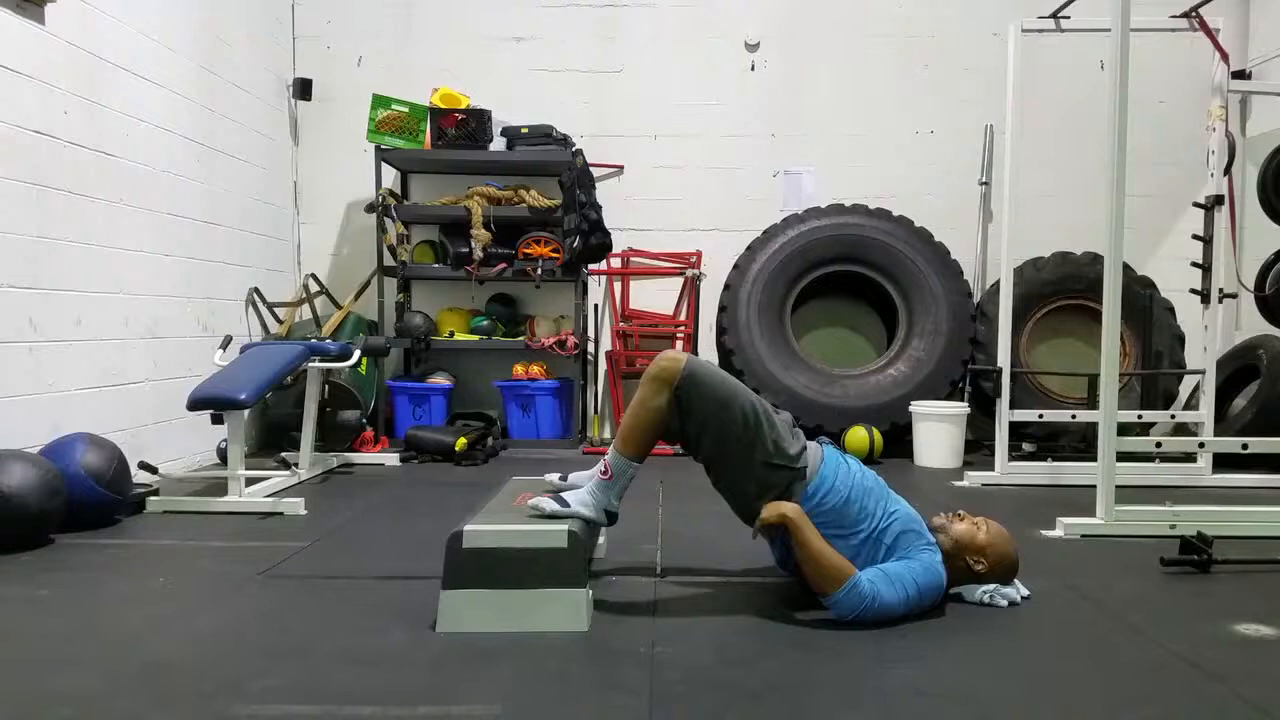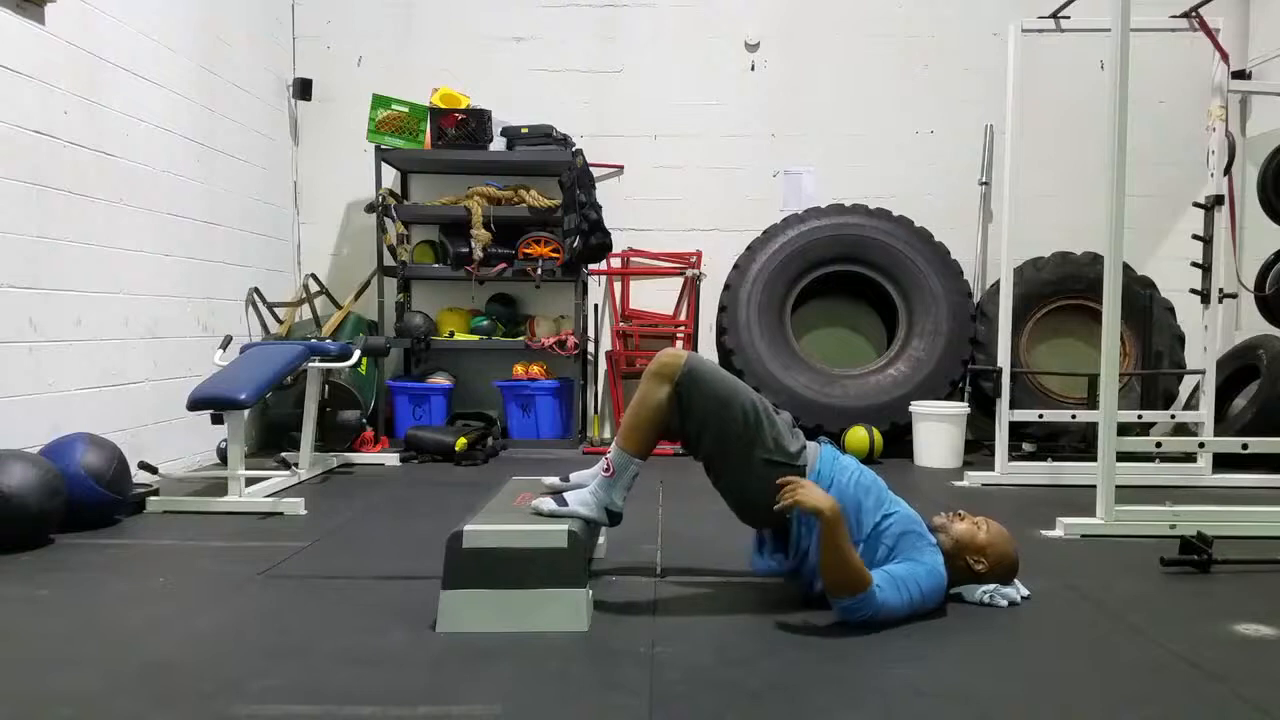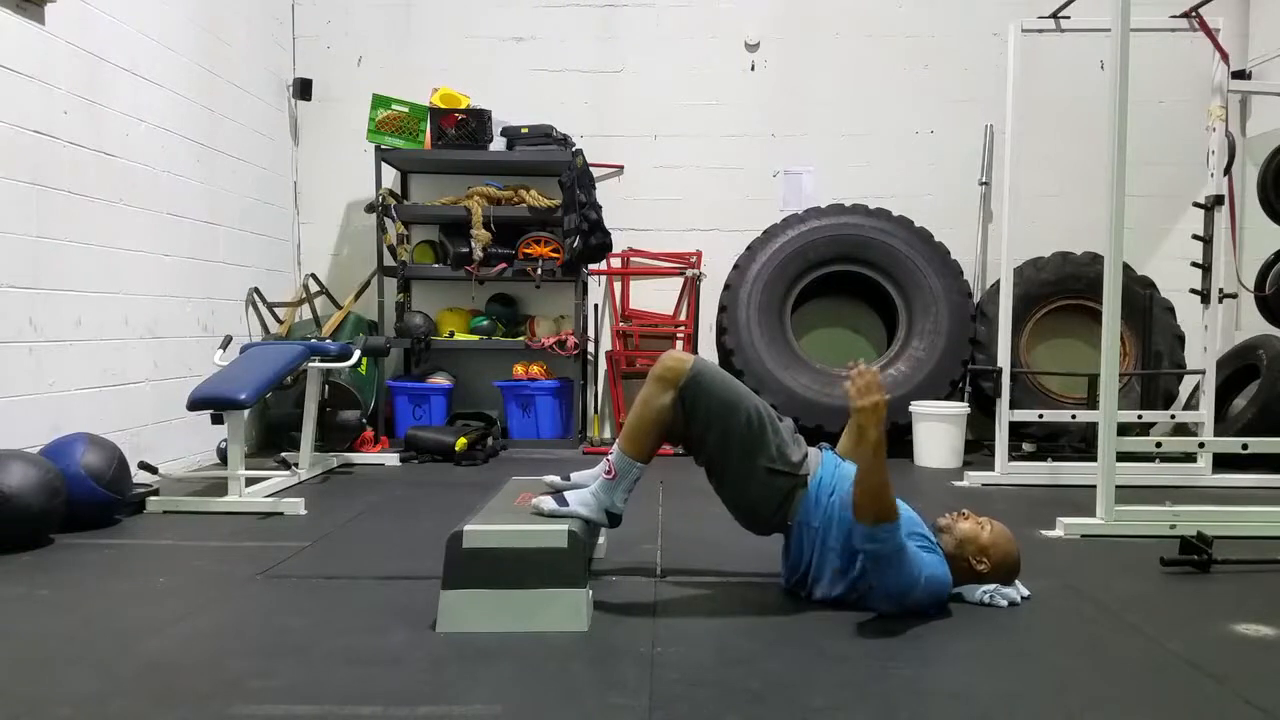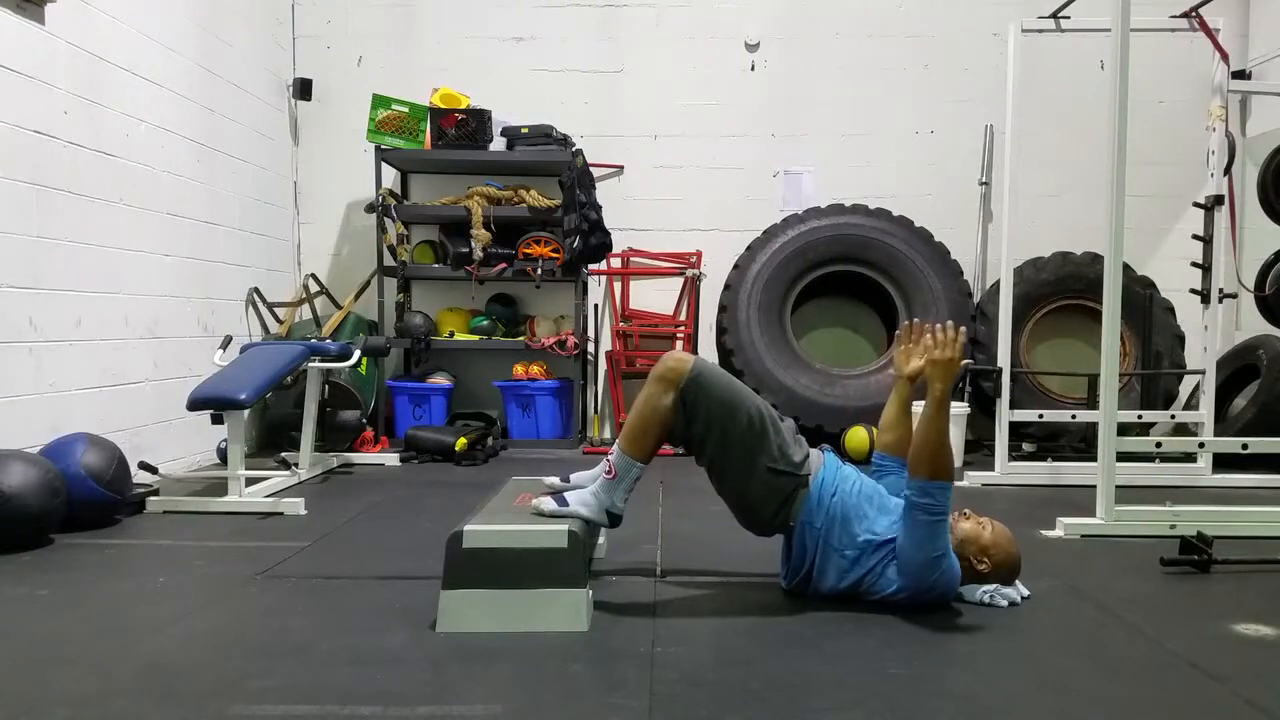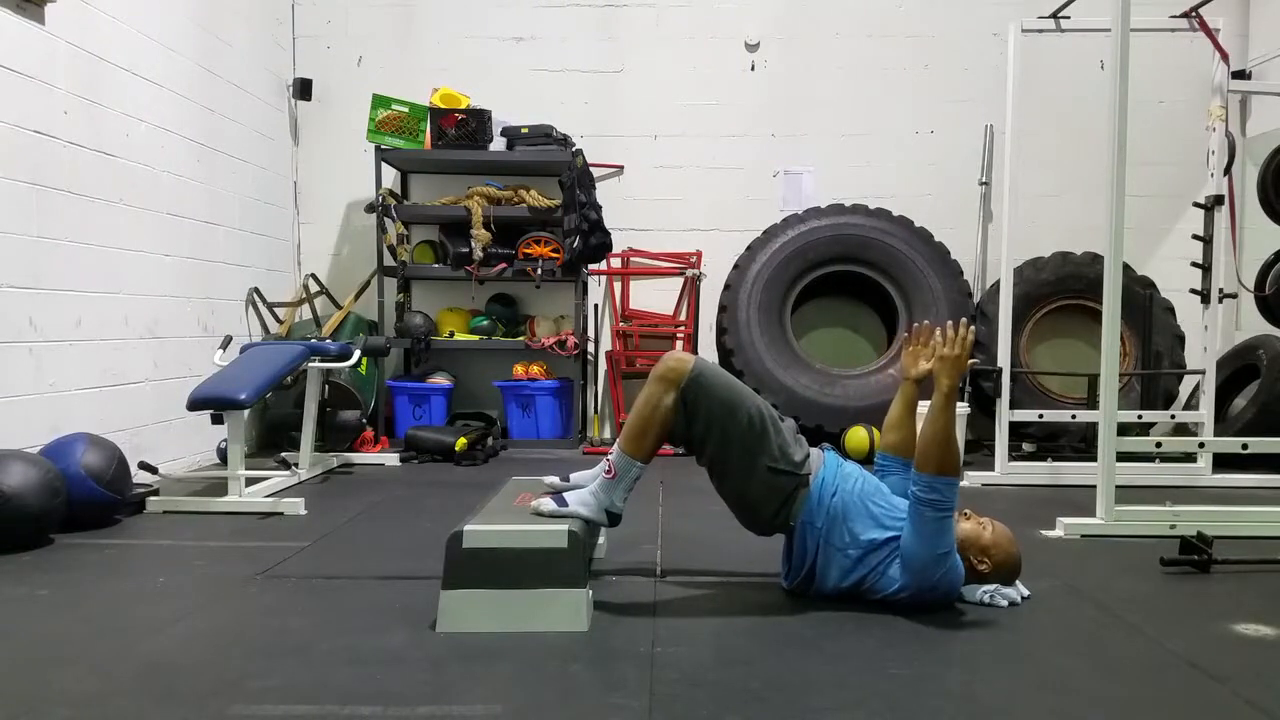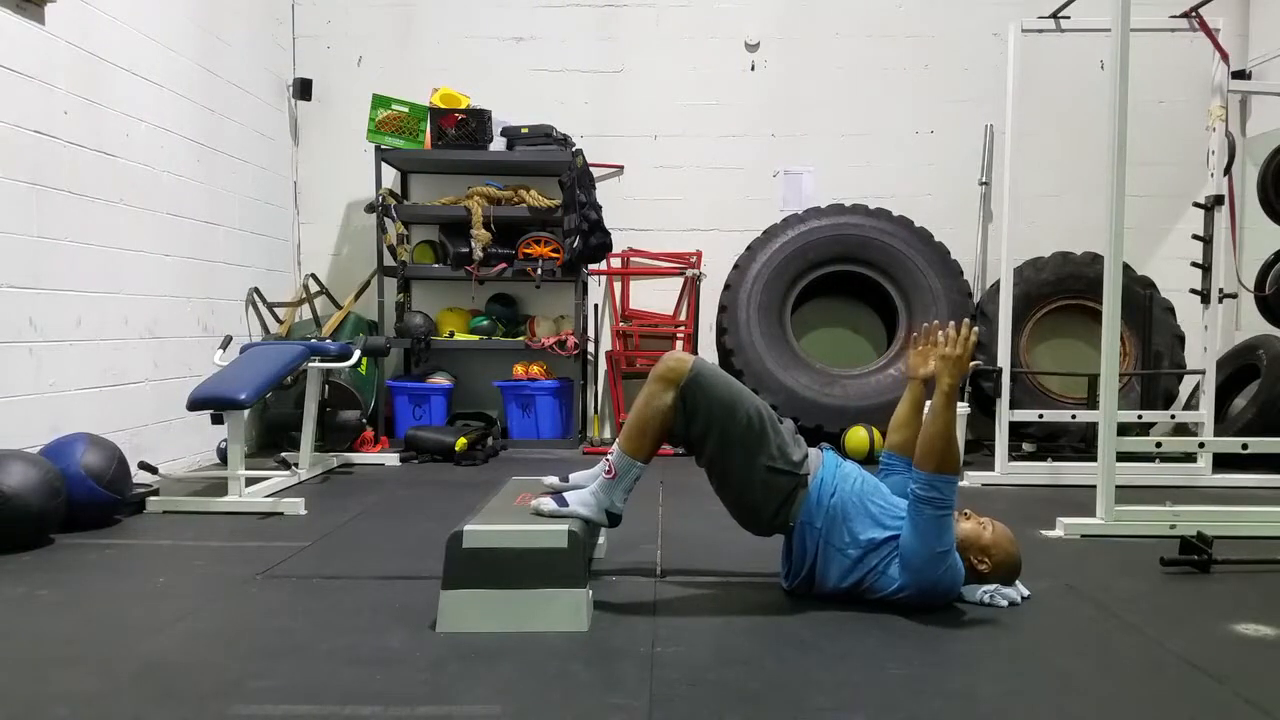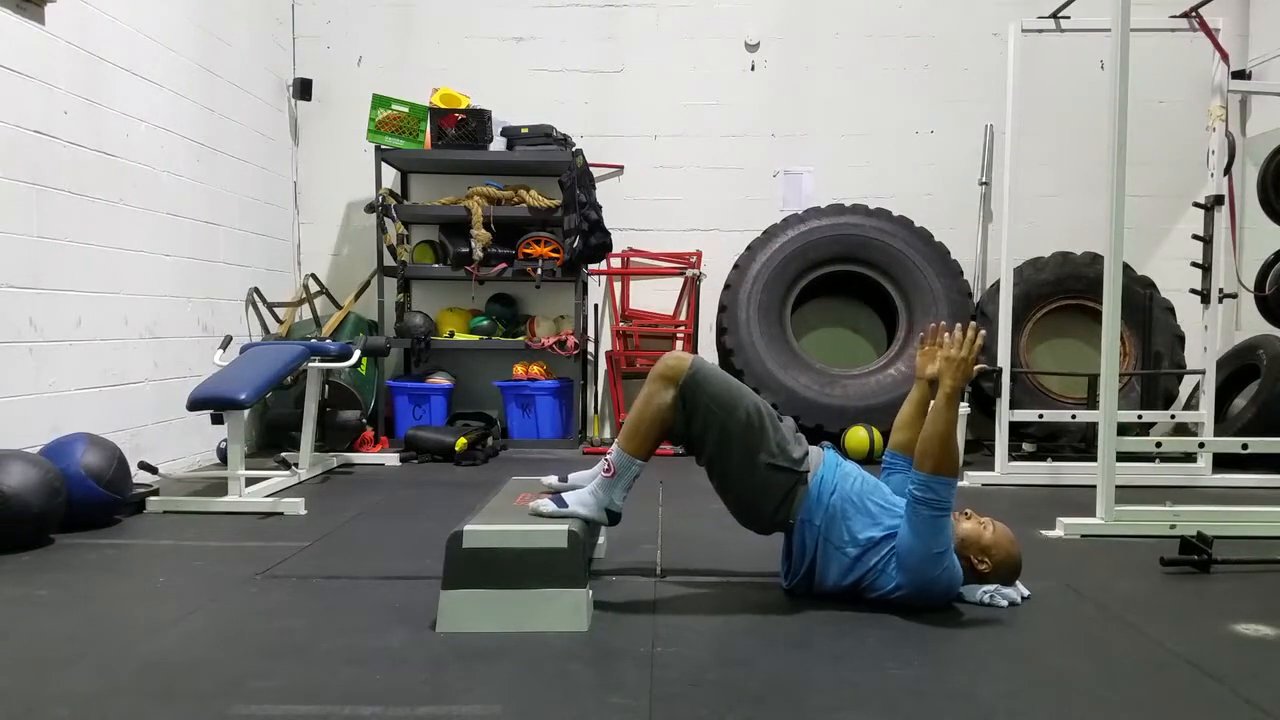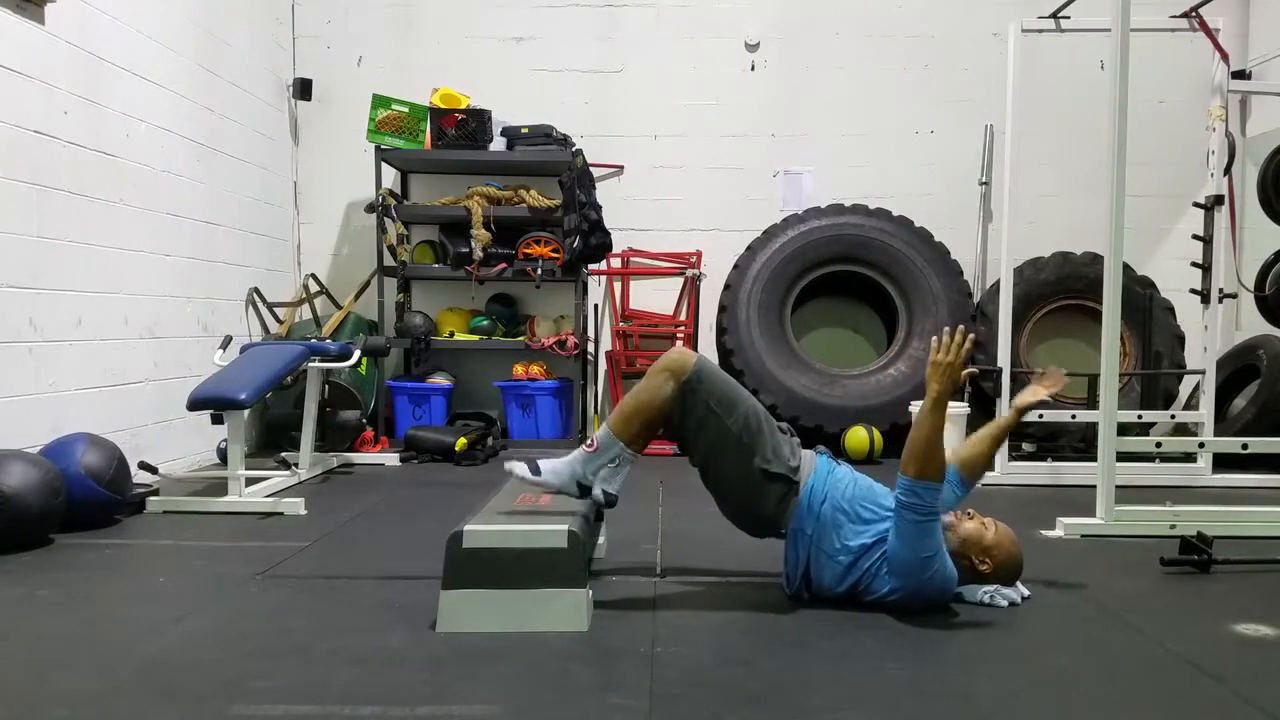
dt=0.4s
person 1, frame 1
left shoulder: (928, 575)
right shoulder: (921, 544)
left elbow: (852, 598)
left wrist: (794, 516)
left hip: (785, 479)
right hip: (801, 467)
left knee: (670, 371)
right knee: (675, 383)
left ankle: (601, 497)
right ankle: (605, 477)
person 1, frame 2
left shoulder: (928, 576)
right shoulder: (922, 547)
left elbow: (857, 602)
left wrist: (830, 514)
left hip: (781, 473)
right hip: (802, 462)
left knee: (671, 368)
right knee: (677, 380)
left ankle: (604, 496)
right ankle: (607, 476)
person 1, frame 3
left shoulder: (929, 578)
right shoulder: (923, 545)
left elbow: (876, 532)
left wrist: (872, 429)
right wrist: (861, 415)
left hip: (785, 485)
right hip: (807, 472)
left knee: (674, 371)
right knee: (681, 392)
left ankle: (605, 497)
right ankle: (609, 477)
person 1, frame 4
left shoulder: (934, 575)
right shoulder: (909, 525)
left elbow: (930, 490)
right elbow: (892, 466)
left wrist: (938, 392)
right wrist: (904, 383)
left hip: (785, 486)
right hip: (803, 473)
left knee: (675, 372)
right knee: (680, 387)
left ankle: (605, 498)
right ankle: (608, 477)
person 1, frame 5
left shoulder: (935, 573)
right shoulder: (912, 526)
left elbow: (937, 487)
right elbow: (897, 465)
left wrist: (946, 391)
right wrist: (910, 383)
left hip: (788, 488)
right hip: (802, 476)
left knee: (677, 372)
right knee: (682, 386)
left ankle: (605, 497)
right ankle: (607, 476)
person 1, frame 6
left shoulder: (936, 573)
right shoulder: (910, 521)
left elbow: (936, 486)
right elbow: (899, 465)
left wrist: (947, 390)
right wrist: (918, 383)
left hip: (786, 489)
right hip: (801, 475)
left knee: (676, 371)
right knee: (680, 385)
left ankle: (604, 497)
right ankle: (608, 476)
person 1, frame 7
left shoulder: (933, 574)
right shoulder: (915, 525)
left elbow: (932, 489)
right elbow: (902, 463)
left wrist: (950, 392)
right wrist: (924, 381)
left hip: (787, 487)
right hip: (796, 480)
left knee: (676, 371)
right knee: (678, 387)
left ankle: (604, 496)
right ankle: (605, 477)
person 1, frame 8
left shoulder: (926, 574)
right shoulder: (939, 536)
left elbow: (920, 492)
right elbow: (953, 474)
left wrist: (937, 398)
right wrist: (1017, 409)
left hip: (778, 488)
right hip: (797, 470)
left knee: (678, 366)
right knee: (679, 380)
left ankle: (578, 469)
right ankle: (605, 477)
